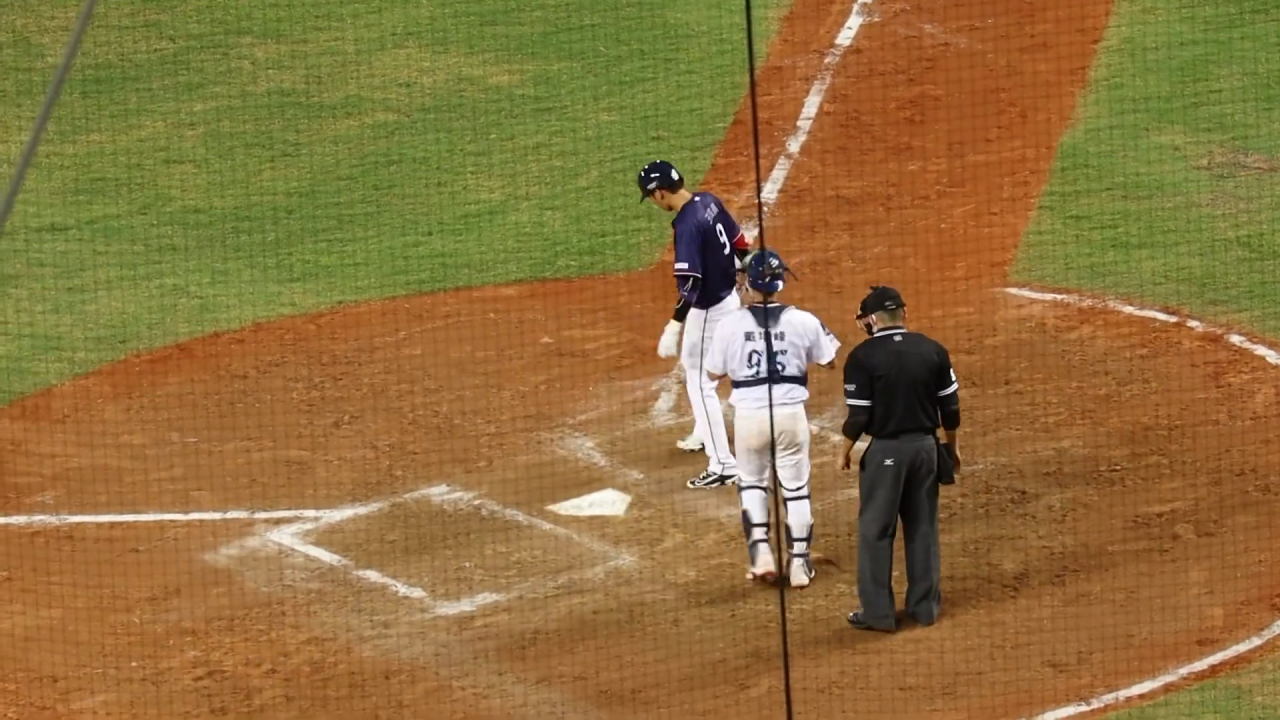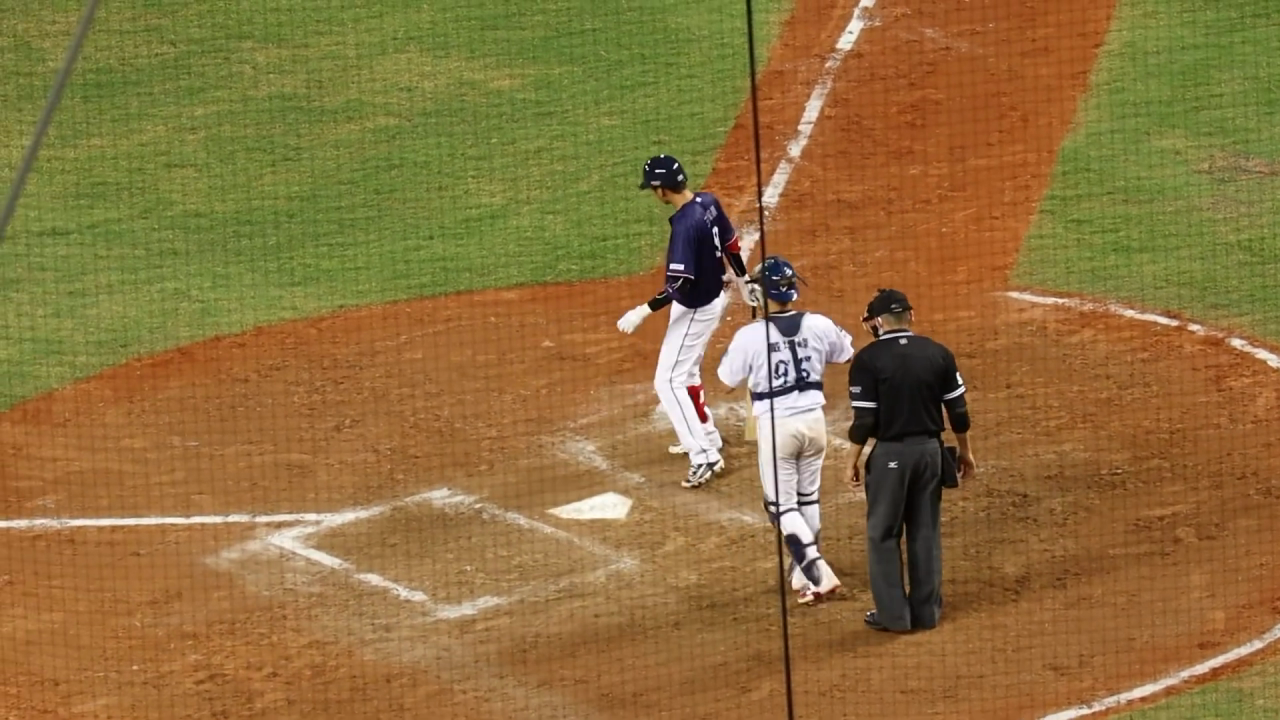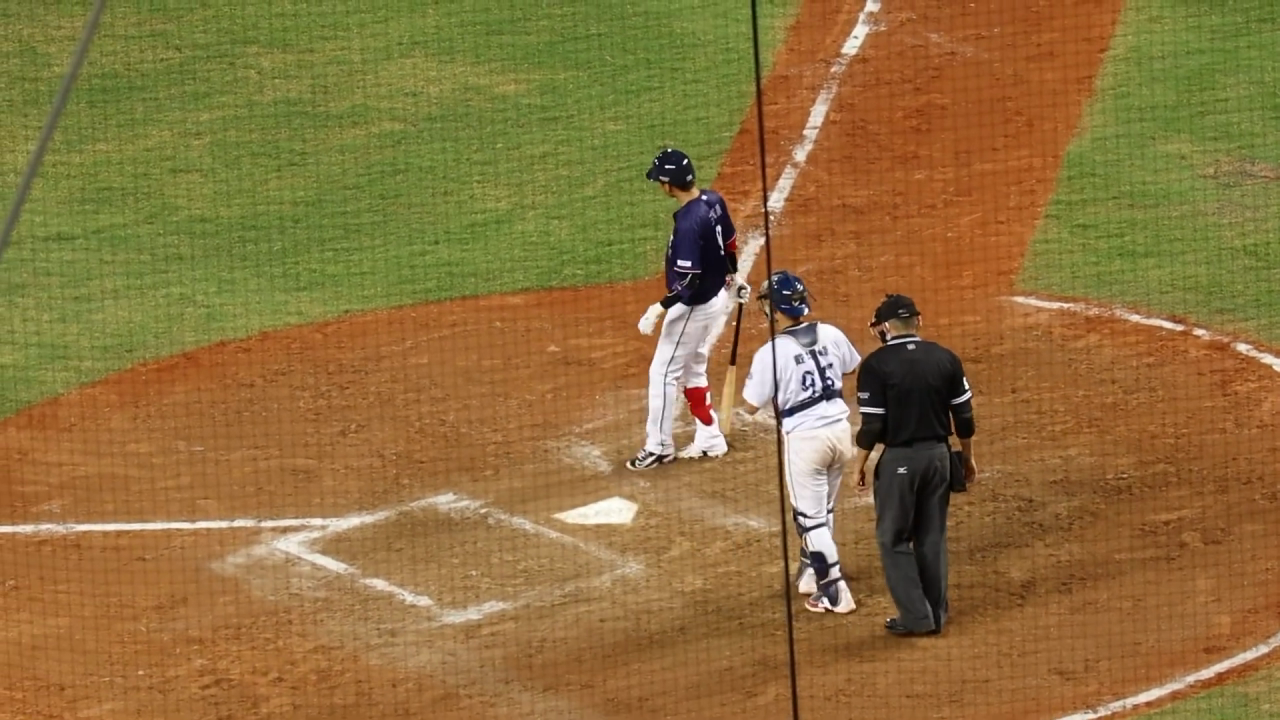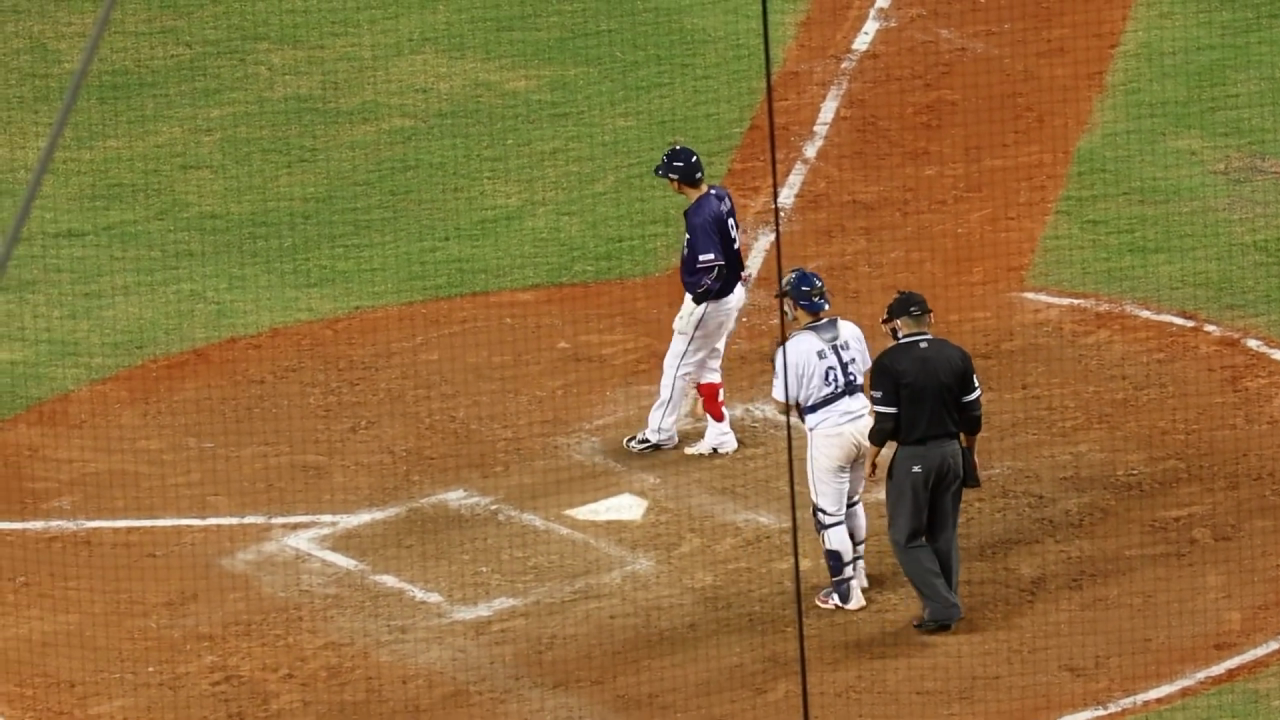
dt=0.2s
person 1, frame 1
left shoulder: (863, 356)
right shoulder: (933, 350)
left elbow: (858, 417)
right elbow: (950, 407)
left wrist: (844, 454)
right wrist: (952, 447)
left hip: (886, 451)
right hip: (926, 447)
left knee: (875, 531)
right knee: (923, 529)
left ankle: (878, 611)
right ankle: (924, 606)
person 1, frame 2
left shoulder: (868, 358)
right shoulder: (938, 353)
left elbow: (864, 419)
right elbow: (958, 410)
left wrist: (853, 460)
right wrist: (965, 451)
left hip: (890, 454)
right hip: (930, 450)
left knee: (883, 535)
right knee: (926, 532)
left ankle: (893, 613)
right ankle: (926, 610)
person 1, frame 3
left shoulder: (876, 364)
right shoulder: (946, 358)
left elbow: (872, 425)
right elbow: (964, 416)
left wrist: (859, 464)
right wrist: (966, 457)
left hip: (900, 459)
right hip: (938, 454)
left knee: (894, 539)
right knee: (932, 537)
left ankle: (916, 613)
right ankle: (934, 612)
person 1, frame 4
left shoulder: (889, 362)
right shoulder: (957, 355)
left elbow: (884, 423)
right elbow: (973, 415)
left wrist: (870, 459)
right wrist: (968, 451)
left hip: (913, 457)
right hip: (950, 452)
left knee: (907, 536)
right knee: (944, 535)
left ankle: (941, 605)
right ankle: (940, 604)
person 2, frame 1
left shoulder: (730, 323)
right shoulder: (803, 321)
left elbow: (713, 372)
right elbow: (829, 360)
left hip: (750, 417)
right hip: (791, 414)
left knee: (752, 485)
right knee: (796, 490)
left ankle: (762, 554)
right ankle: (799, 563)
person 2, frame 2
left shoulder: (748, 336)
right shoulder: (819, 324)
left elbow: (727, 383)
right elbow: (847, 354)
left hip: (776, 426)
right hip: (813, 420)
left knee: (782, 505)
right knee: (807, 498)
left ankle: (818, 574)
right ankle: (802, 568)
person 2, frame 3
left shoulder: (771, 352)
right shoulder: (832, 334)
left elbow: (752, 406)
right elbow: (853, 368)
left hip: (805, 439)
right hip: (840, 430)
left knee: (809, 517)
right knee: (823, 509)
left ankle: (834, 593)
right ankle: (813, 575)
person 2, frame 4
left shoulder: (793, 348)
right shoulder: (851, 330)
left elbow: (784, 403)
left wrist: (780, 374)
left hip: (828, 435)
right hip: (863, 425)
left knee: (829, 514)
right knee: (851, 501)
left ankle: (846, 590)
right ankle: (857, 569)
person 3, frame 1
left shoulder: (687, 225)
right shoulder: (709, 201)
left elbow: (689, 283)
right elbow: (738, 242)
left wrist: (672, 326)
left hip: (708, 308)
right hip: (726, 297)
left knee: (700, 385)
right knee: (693, 367)
left ankle: (722, 464)
right ankle: (707, 434)
person 3, frame 2
left shoulder: (685, 226)
right shoulder: (709, 202)
left elbow: (679, 284)
right elbow: (730, 245)
left wrist: (643, 310)
right wrist: (741, 278)
left hip: (694, 309)
right hip: (713, 297)
left knee: (668, 381)
right knee: (686, 371)
left ankle: (704, 452)
right ankle: (704, 435)
person 3, frame 3
left shoulder: (688, 222)
right shoulder: (714, 201)
left elbow: (688, 280)
right elbow: (730, 246)
left wrist: (656, 309)
right wrist: (732, 279)
left hip: (695, 305)
right hip: (715, 297)
left knee: (664, 373)
right knee: (693, 370)
left ankle: (658, 446)
right ankle: (710, 439)
person 3, frame 4
left shoulder: (700, 216)
right shoulder: (721, 195)
left elbow: (712, 272)
left wrist: (690, 308)
left hip: (711, 300)
right hip: (731, 293)
left knee: (678, 366)
right knee: (706, 366)
left ankle: (658, 434)
right ankle: (719, 437)
